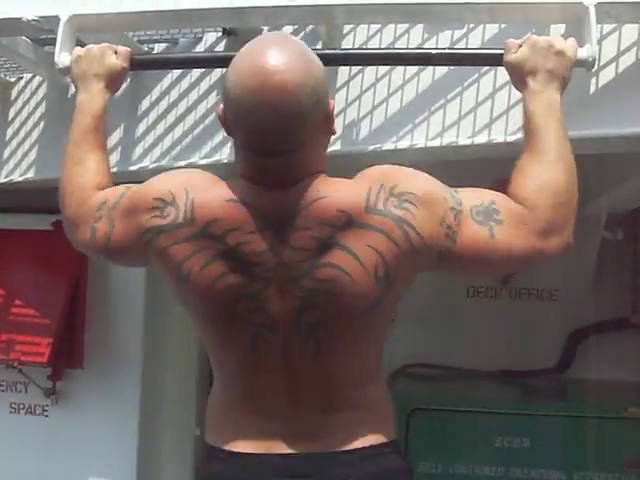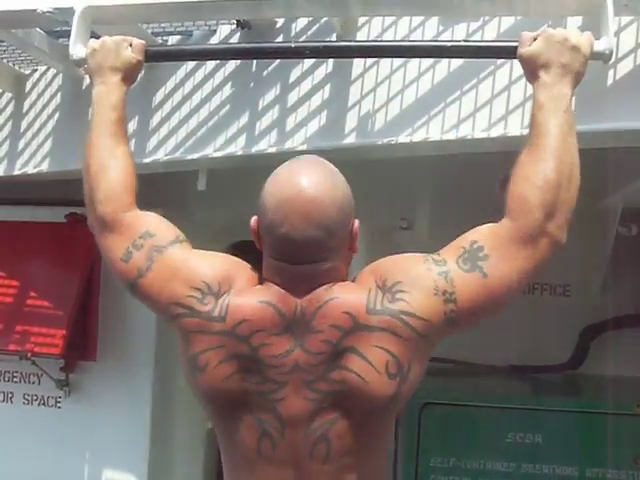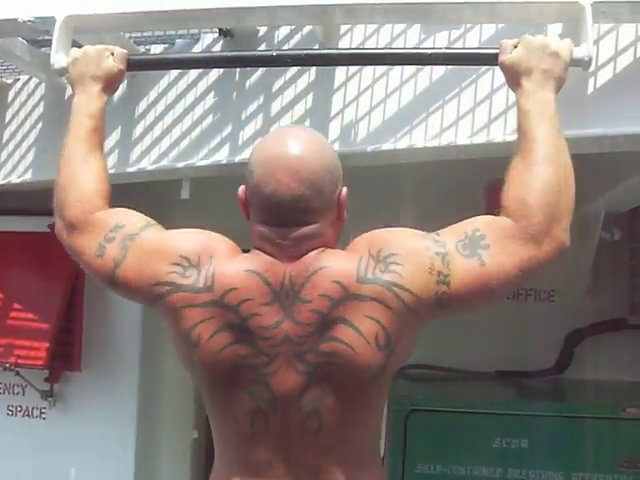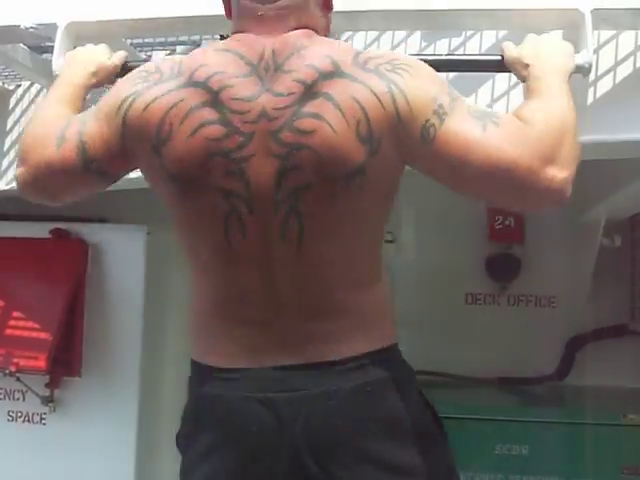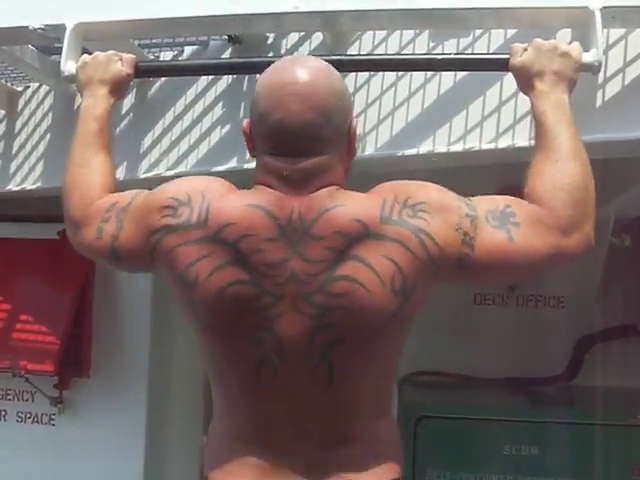
dt=1s
person 1, frame 1
left shoulder: (179, 207)
right shoulder: (388, 206)
left elbow: (81, 217)
right elbow: (546, 226)
left wrist: (93, 91)
right wrist: (542, 90)
person 1, frame 2
left shoulder: (212, 308)
right shoulder: (397, 311)
left elbow: (110, 215)
right elbow: (539, 225)
left wrist: (109, 82)
right wrist: (554, 83)
person 1, frame 3
left shoulder: (193, 276)
right shoulder: (386, 279)
left elbow: (76, 222)
right elbow: (540, 231)
left wrist: (90, 94)
right wrist: (537, 90)
person 1, frame 4
left shoulder: (155, 89)
right shoulder: (385, 82)
left elbow: (37, 173)
right elbow: (546, 173)
left wrist: (76, 73)
right wrist: (546, 72)
left hip: (226, 403)
right hip: (358, 397)
person 1, frame 5
left shoulder: (191, 218)
right shoulder: (402, 223)
left elbow: (84, 220)
right elbow: (566, 227)
left wrist: (97, 97)
right wrist: (549, 91)
